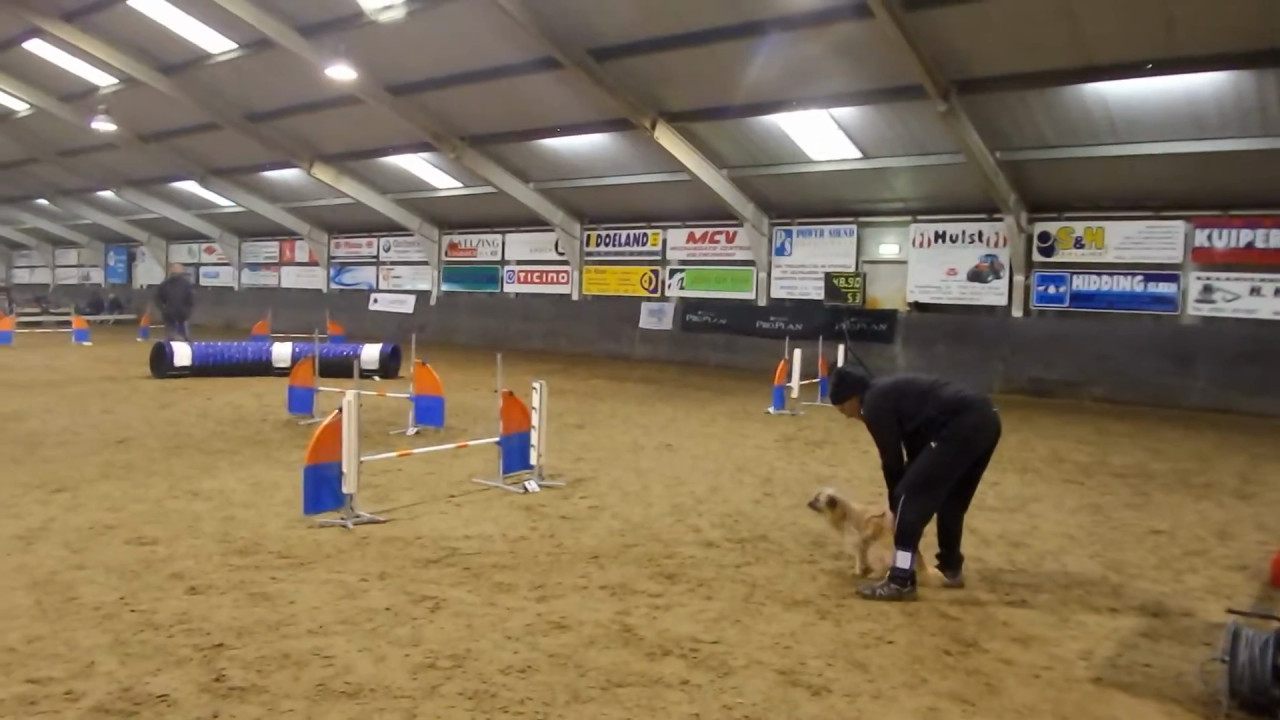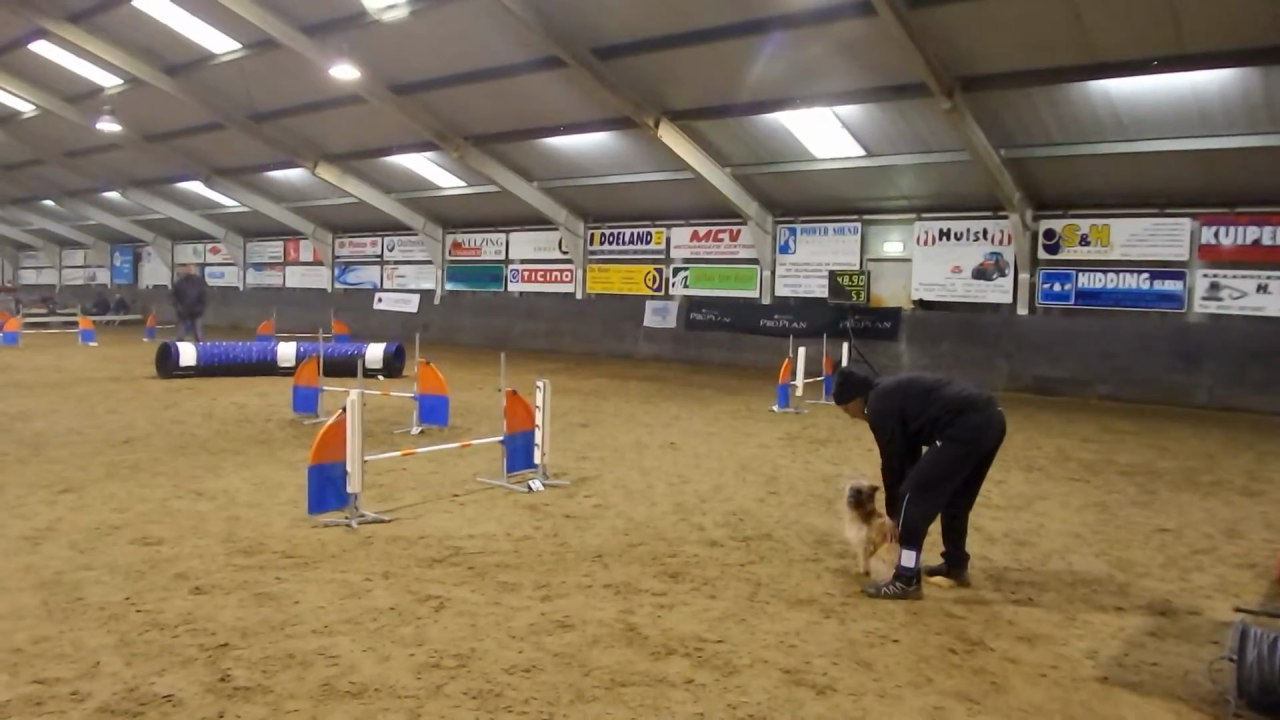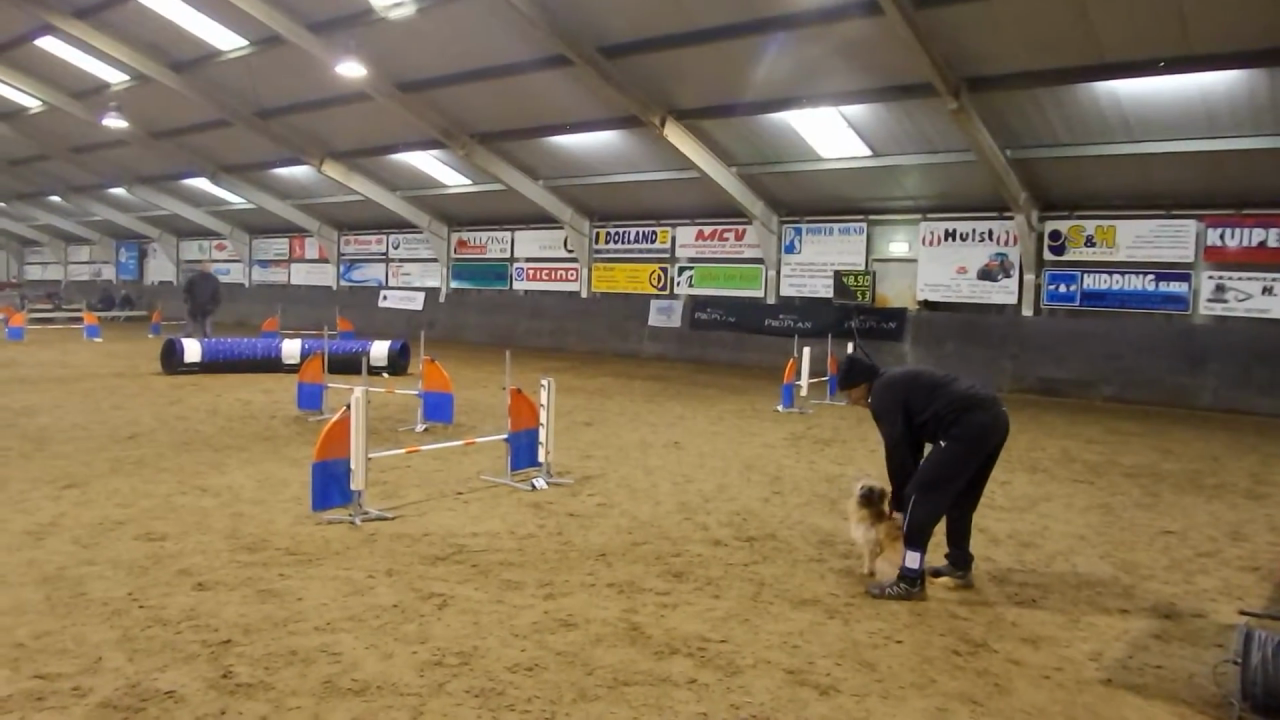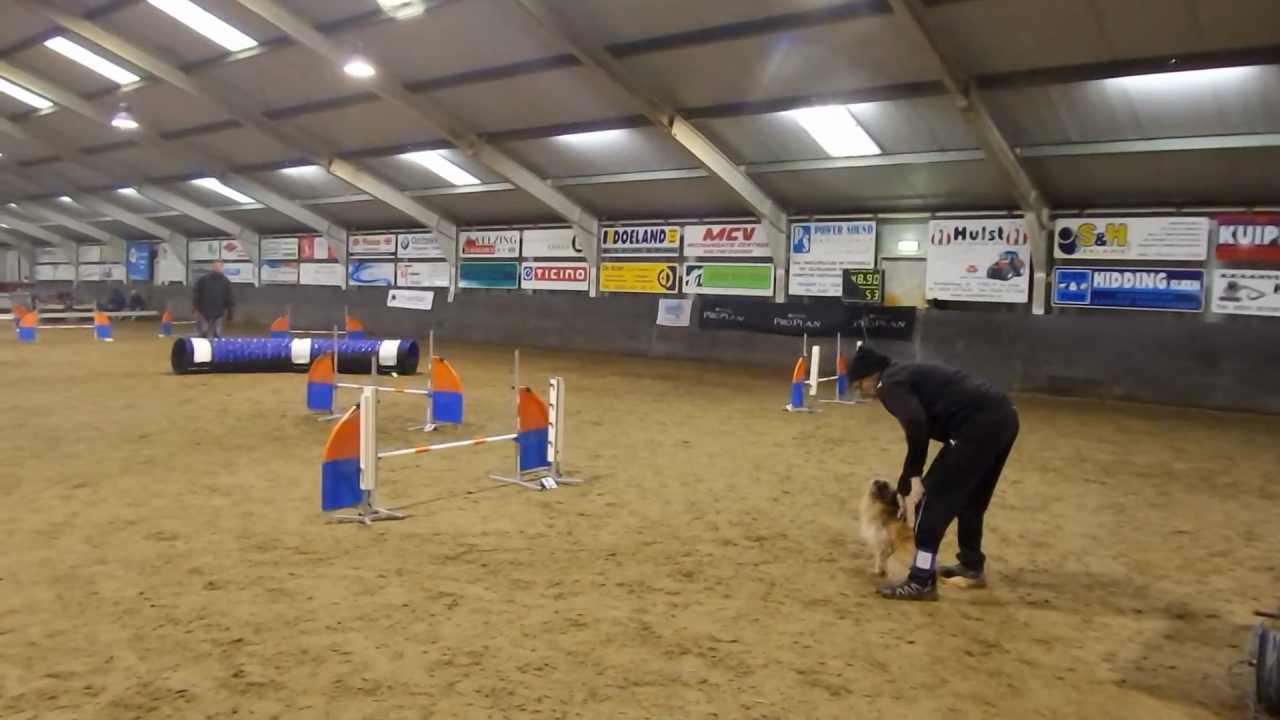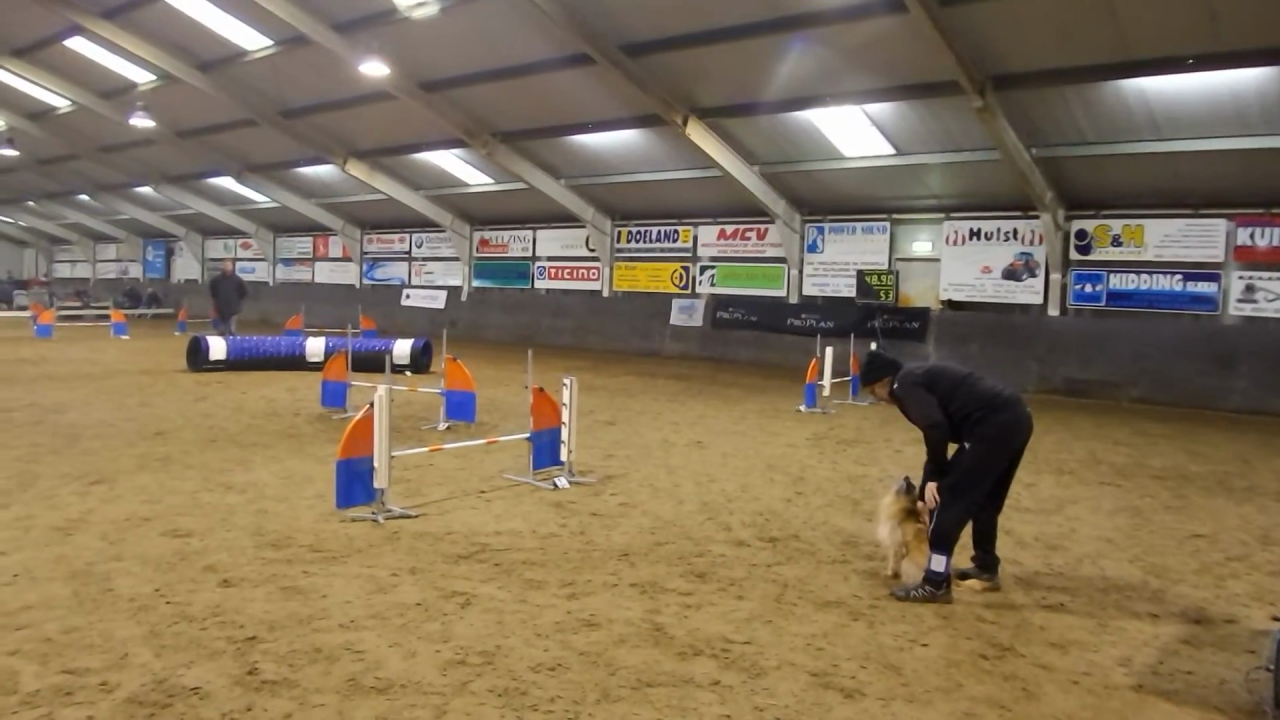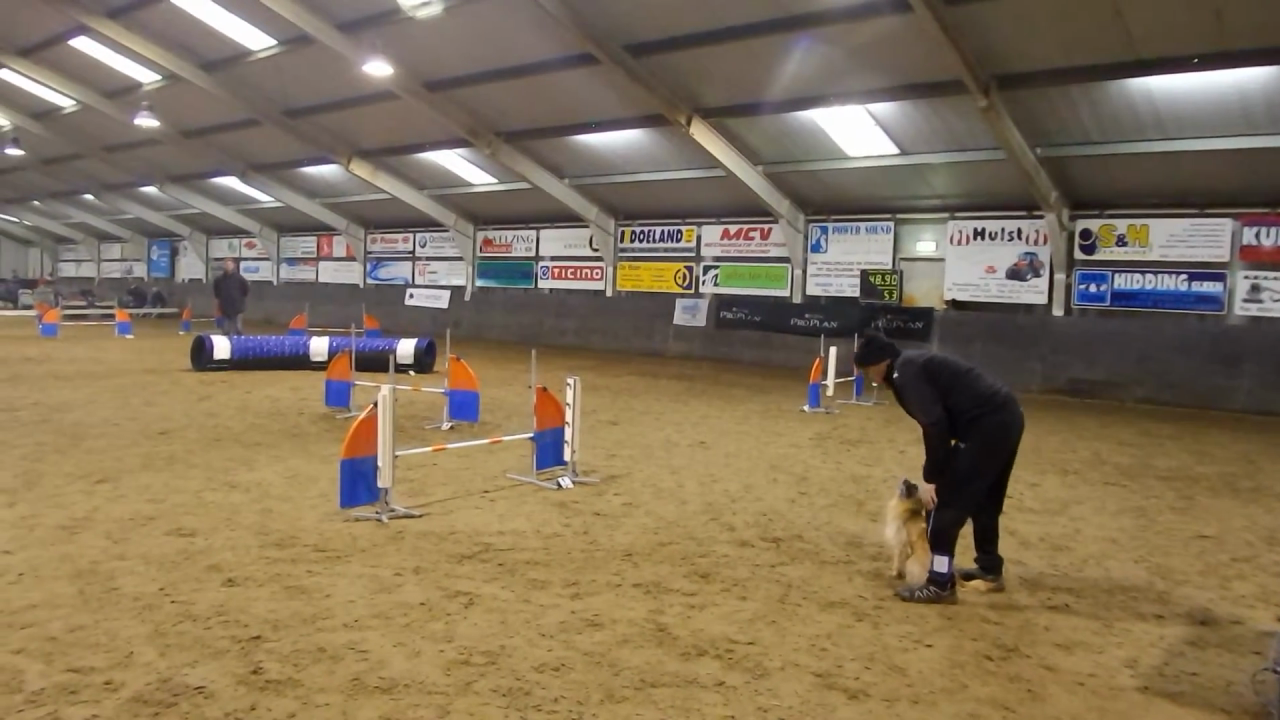
dt=0.3s
person 1, frame 1
left shoulder: (875, 404)
right shoulder: (890, 391)
left elbow: (892, 460)
right elbow: (916, 448)
left wrist: (897, 505)
left hip: (961, 428)
right hip: (986, 419)
left knee: (911, 498)
right knee: (952, 499)
left ankle: (901, 582)
right ankle: (950, 568)
person 1, frame 2
left shoulder: (879, 404)
right shoulder: (894, 391)
left elbow: (892, 460)
right elbow: (910, 452)
left wrist: (893, 511)
right wrist: (900, 506)
left hip: (966, 427)
right hip: (991, 418)
left knee: (914, 497)
right knee: (955, 498)
left ankle: (906, 581)
right ankle: (955, 566)
person 1, frame 3
left shoulder: (882, 394)
right shoulder: (898, 383)
left elbow: (897, 450)
right elbow: (911, 445)
left wrist: (898, 503)
right wrist: (903, 498)
left hip: (970, 426)
right hip: (994, 418)
left knee: (921, 497)
right knee: (959, 498)
left ankle: (910, 581)
right ankle: (960, 567)
person 1, frame 4
left shoulder: (891, 383)
right shoulder: (906, 376)
left elbow: (916, 425)
right elbow: (921, 428)
left wrist: (915, 472)
right wrist: (904, 487)
left hip: (979, 424)
right hip: (1003, 416)
left knee: (933, 496)
right knee: (971, 497)
left ankle: (921, 581)
right ankle: (971, 566)
person 1, frame 5
left shoulder: (905, 384)
right shoulder: (919, 378)
left elbow: (936, 427)
right elbow: (937, 428)
left wrist: (934, 477)
right wrist: (925, 489)
left hip: (994, 426)
right hip: (1016, 418)
left knee: (947, 500)
right knee: (985, 499)
left ankle: (936, 583)
right ankle: (986, 569)
person 1, frame 6
left shoulder: (905, 372)
right shoulder: (914, 365)
left elbow: (934, 424)
right elbow: (941, 418)
left wrist: (931, 477)
right wrist: (937, 473)
left hip: (987, 424)
right hip: (1006, 416)
left knee: (945, 500)
right knee: (985, 499)
left ankle: (941, 584)
right ankle: (990, 569)
